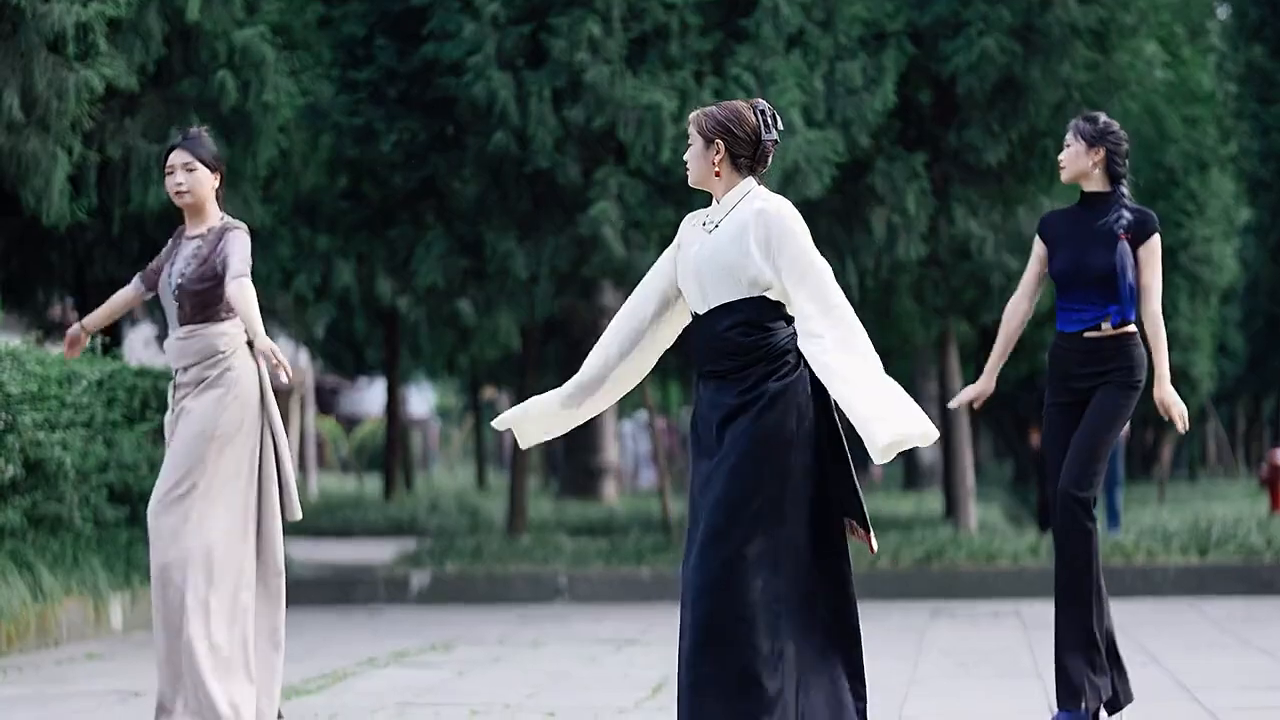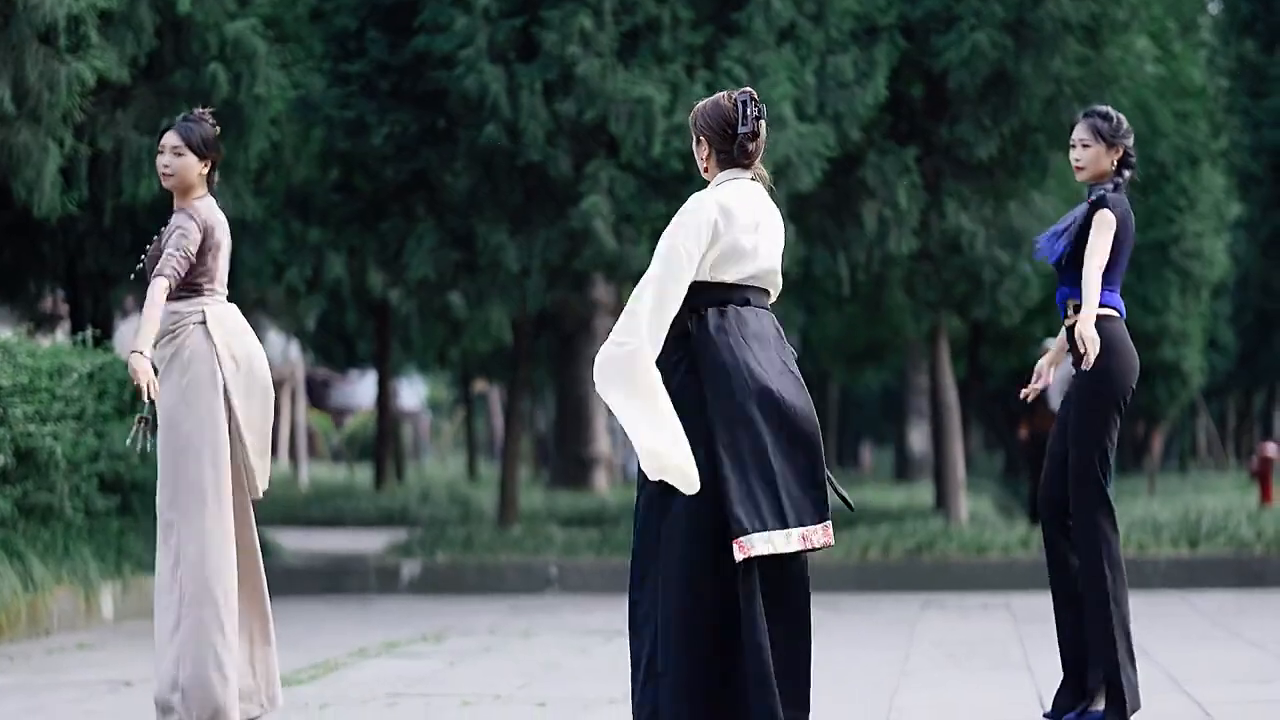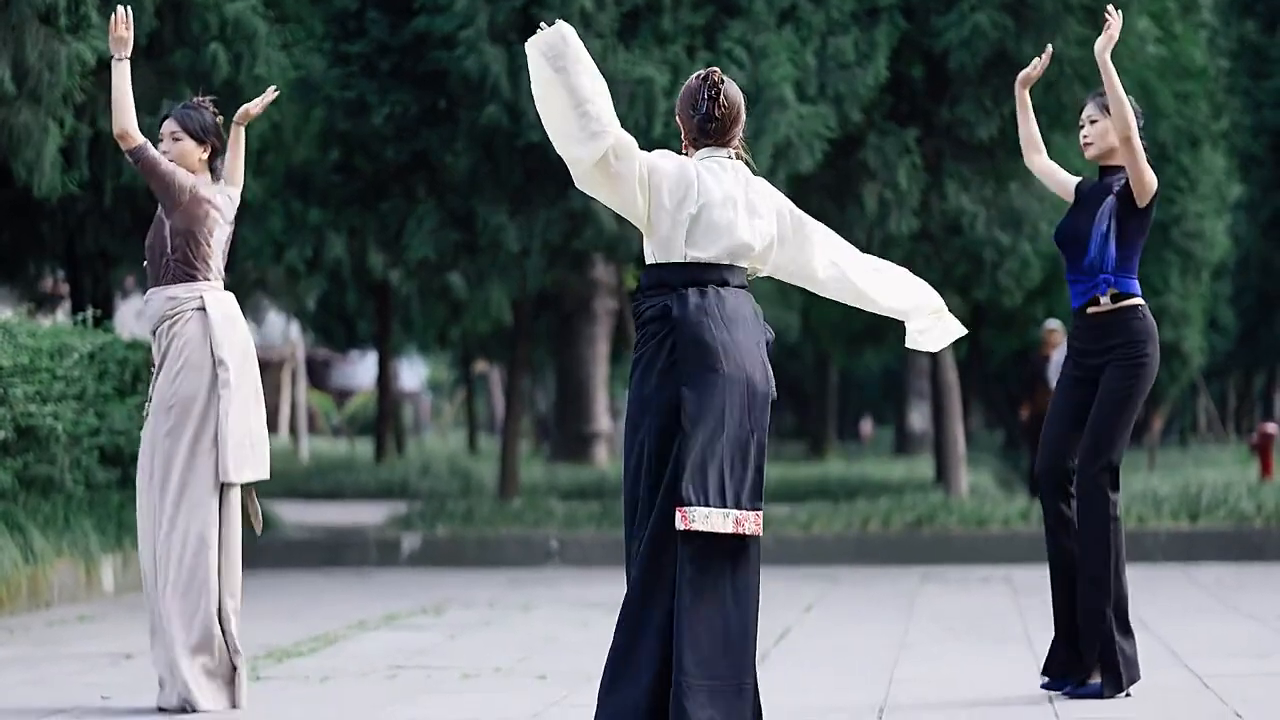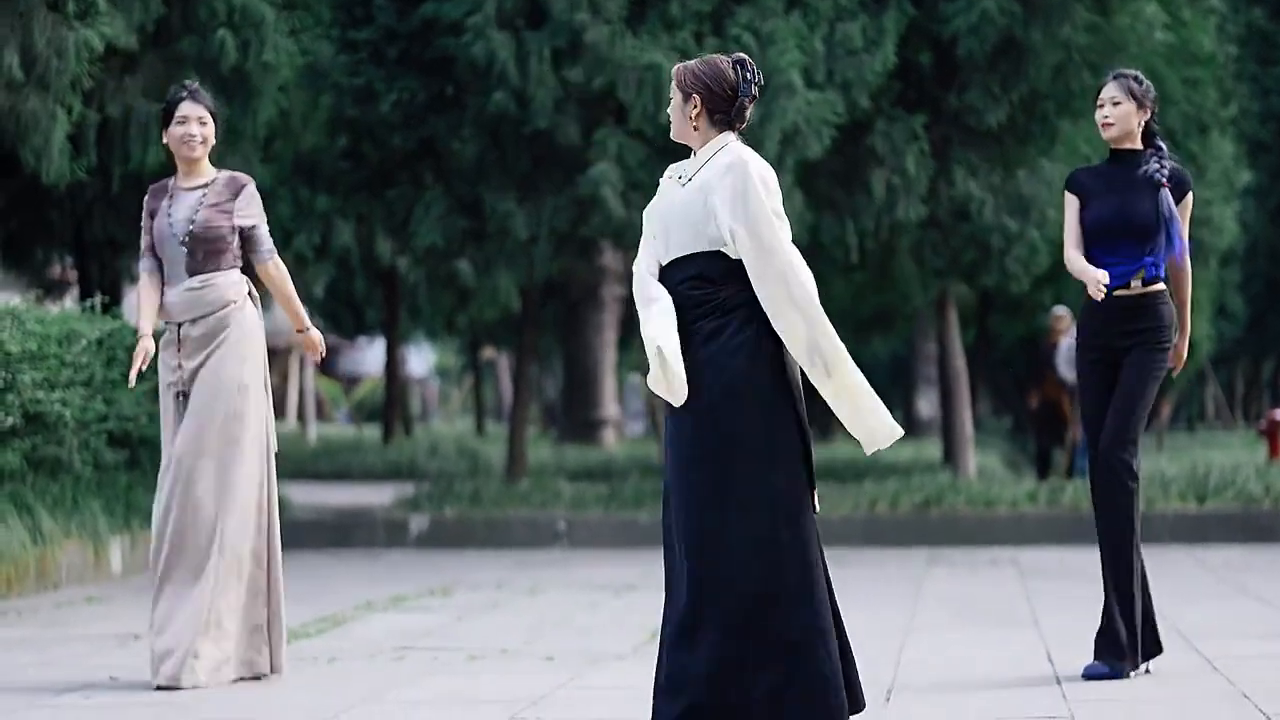
dt=0.7s
person 1, frame 1
left shoulder: (772, 215)
right shoulder: (696, 230)
left elbow: (820, 305)
right elbow: (649, 315)
left wrist: (866, 388)
right wrist: (576, 393)
left hip: (773, 398)
right hip: (724, 403)
left knee: (733, 552)
right knee: (721, 555)
person 1, frame 2
left shoulder: (708, 206)
right shoulder: (765, 209)
left elbow: (661, 287)
left wrist: (624, 364)
left hip: (715, 368)
right hip: (760, 366)
left knee: (695, 545)
right knee: (758, 550)
person 1, frame 3
left shoulder: (670, 176)
right shoulder: (762, 195)
left elbow: (597, 149)
right elbow: (835, 257)
left wrist: (563, 54)
right wrist: (912, 299)
left hip: (684, 353)
right hip: (738, 355)
left knee: (675, 525)
right knee: (713, 530)
person 1, frame 4
left shoulder: (740, 173)
right shoulder: (677, 181)
left elbow: (779, 278)
right elbow: (650, 268)
left wrist: (838, 381)
right wrist: (660, 335)
left hip: (736, 356)
right hip: (701, 363)
left knee: (747, 524)
right knee: (712, 524)
person 2, frame 1
left shoulder: (1139, 222)
right shoulder: (1054, 224)
left elbow: (1151, 307)
right elbow: (1023, 301)
left wrist: (1163, 382)
right wrist: (988, 376)
left hip: (1115, 369)
right hip: (1062, 370)
left knee: (1074, 496)
right knee: (1064, 508)
person 2, frame 2
left shoulder: (1105, 204)
right shoulder: (1101, 209)
left elbow: (1092, 270)
left wrist: (1085, 323)
right wrist: (1054, 351)
left hip: (1102, 355)
right hip: (1094, 357)
left knee: (1086, 501)
right knee: (1056, 498)
person 2, frame 3
left shoulder: (1137, 188)
right shoulder: (1086, 192)
left elbow: (1128, 135)
right elbow: (1037, 163)
left wrist: (1105, 60)
right wrist: (1024, 91)
left hip: (1126, 341)
right hip: (1085, 343)
left knee: (1096, 480)
right knee: (1051, 473)
left ankle: (1109, 655)
right ankle: (1073, 646)
person 2, frame 4
left shoulder: (1171, 178)
right shoulder: (1081, 181)
left elbow: (1180, 262)
right elbow: (1071, 250)
left wrist: (1184, 332)
right wrist: (1087, 273)
left hip: (1147, 325)
right hip: (1097, 326)
left knee: (1117, 454)
right knee: (1102, 462)
left ankle: (1120, 640)
right ankle: (1133, 634)
person 3, frame 1
left shoulder: (230, 235)
right shoulder: (181, 239)
left elbow: (241, 288)
right elbow: (141, 287)
left wrist: (260, 339)
right wrist: (87, 325)
left hip: (226, 383)
right hip: (192, 386)
left knee: (188, 520)
right knee: (209, 527)
person 3, frame 2
left shoulder: (191, 218)
right shoulder: (201, 215)
left elbow: (161, 282)
left wrist: (137, 350)
right wrist: (154, 355)
left hip: (202, 355)
right hip: (207, 352)
left knee: (198, 510)
right knee: (214, 512)
person 3, frame 3
left shoulder: (183, 193)
right shoulder: (218, 195)
left elbow: (125, 134)
right wrist: (243, 121)
left hip: (191, 341)
right hip: (210, 340)
left knee: (187, 492)
right knee: (199, 489)
left ankle: (202, 673)
right ankle: (214, 662)
person 3, frame 4
left shoulder: (239, 189)
right shoulder: (155, 198)
left elbow: (266, 259)
right elbow: (149, 275)
left wrist: (303, 324)
right wrist: (144, 338)
left hip: (231, 332)
right hip: (181, 342)
left knee: (217, 474)
right knee: (193, 476)
left ankle: (209, 645)
right ankle: (229, 640)
